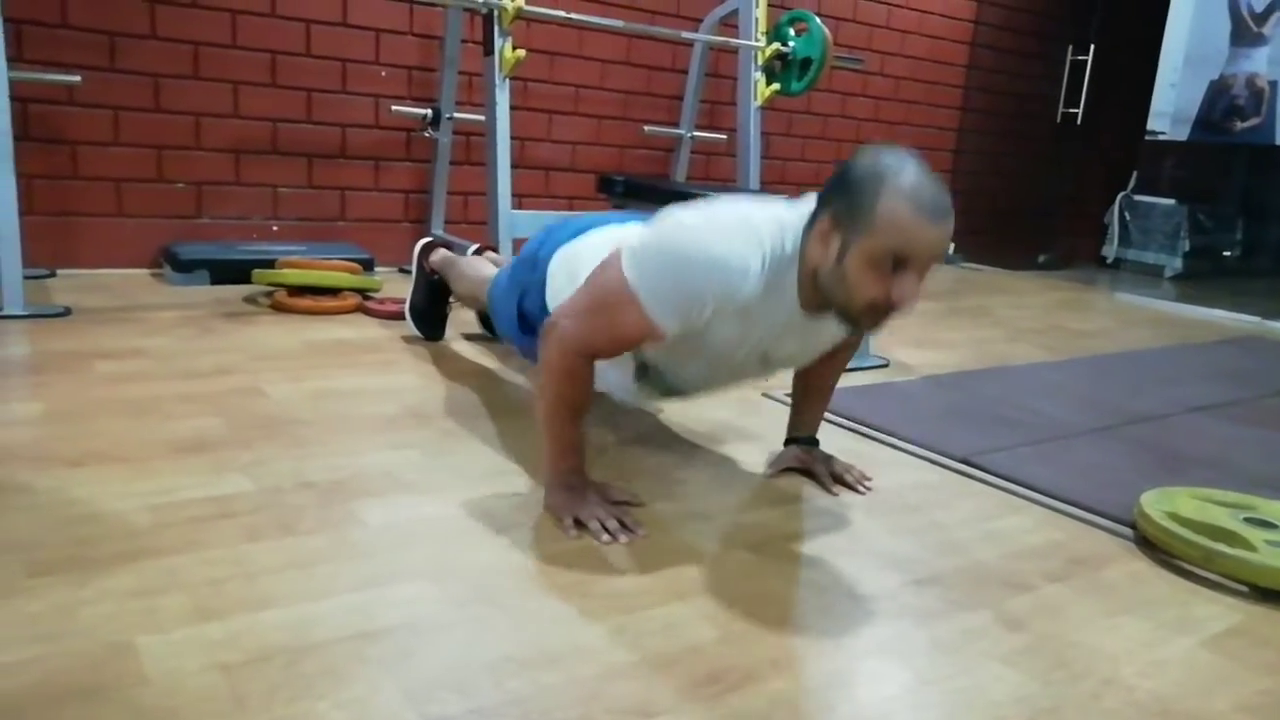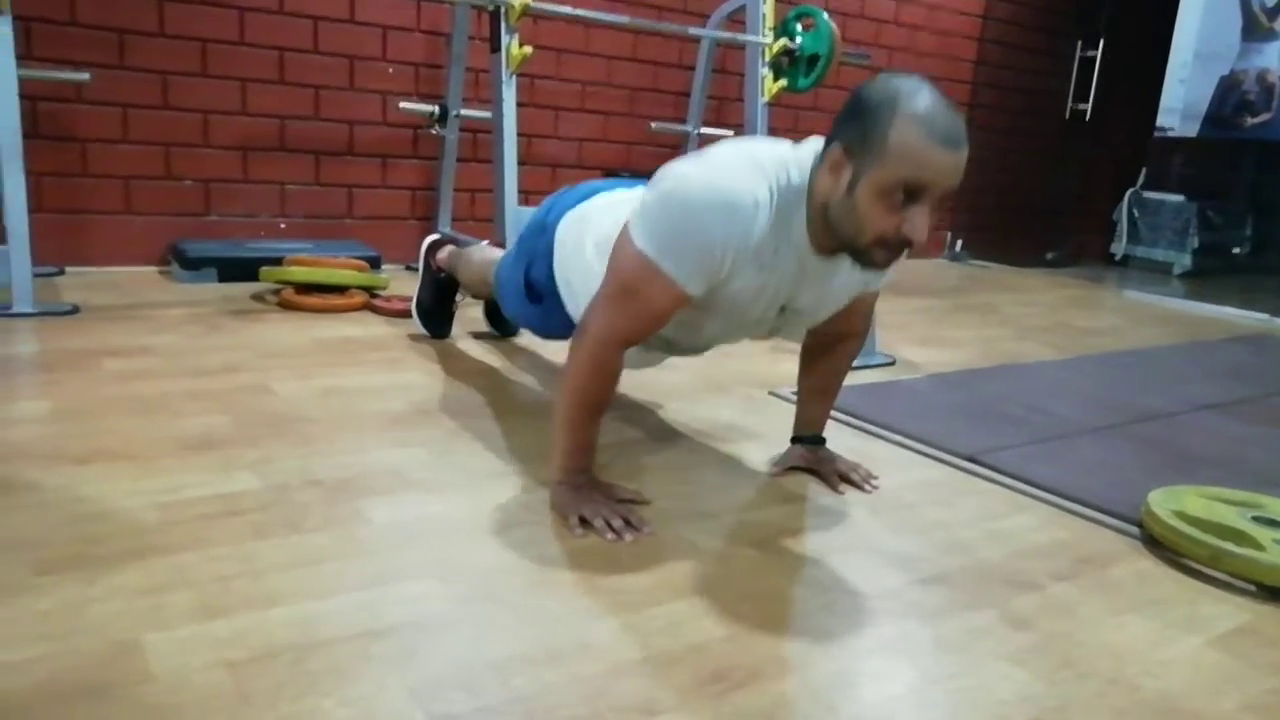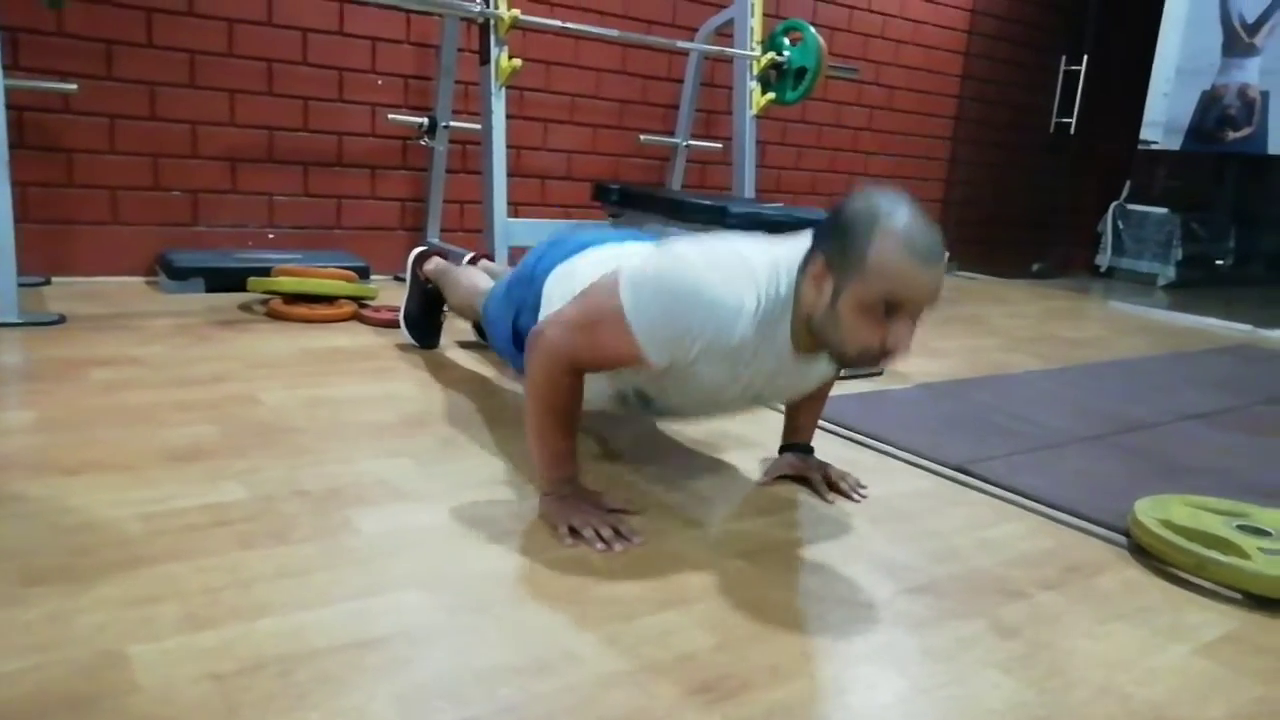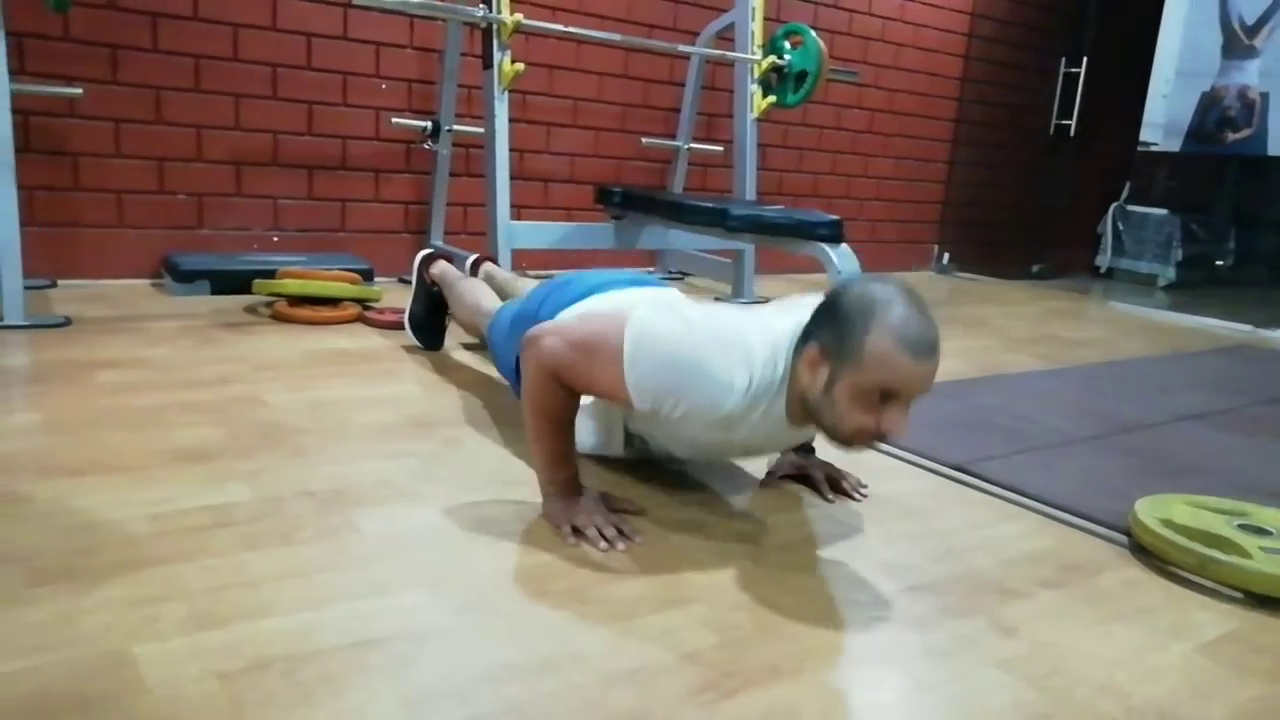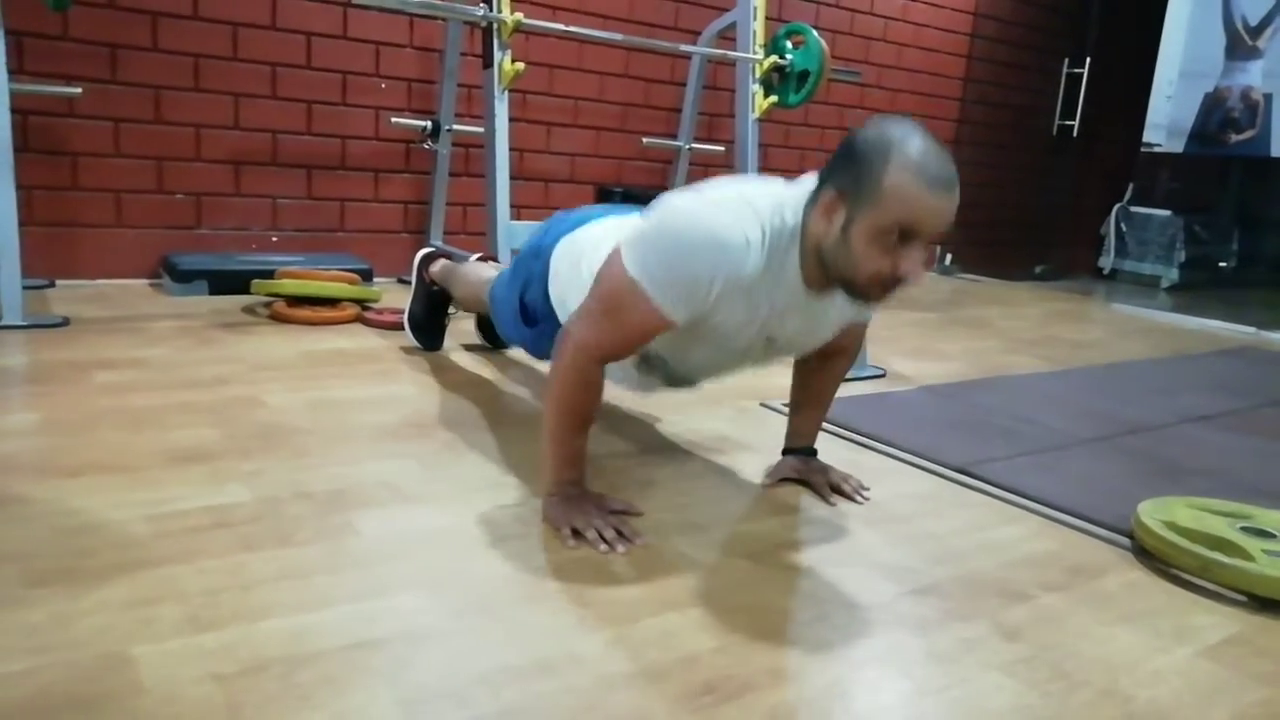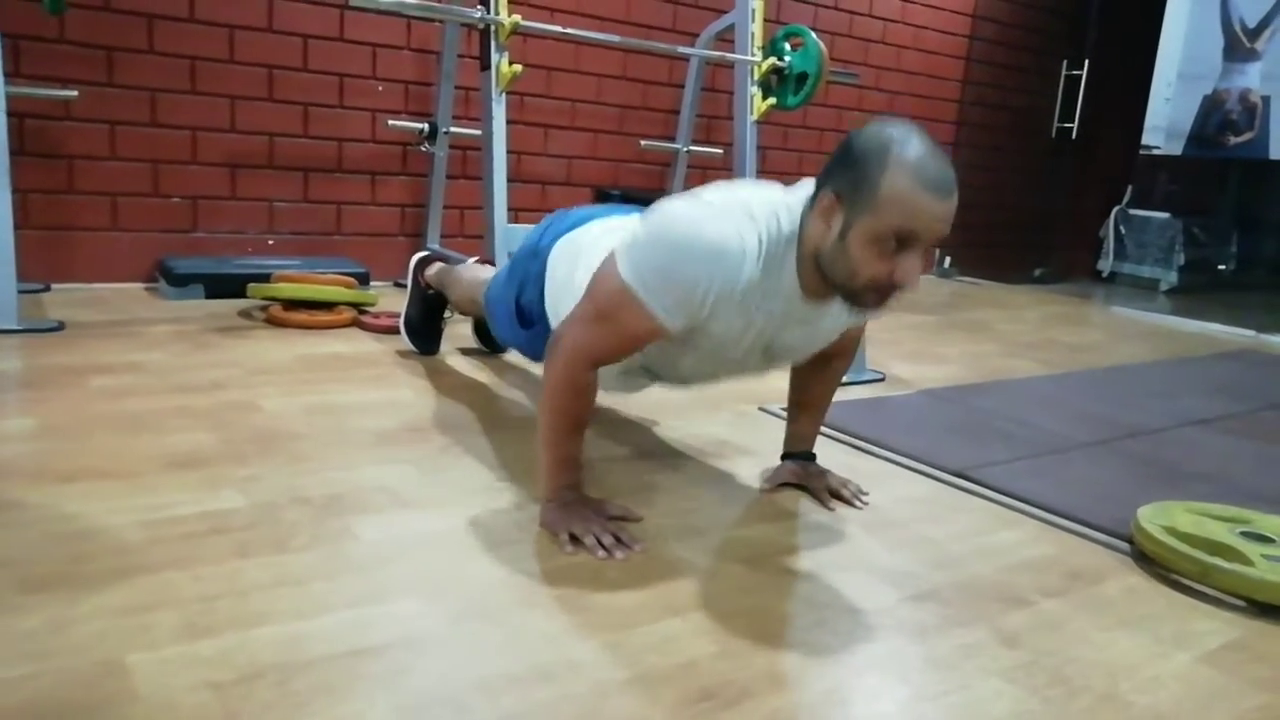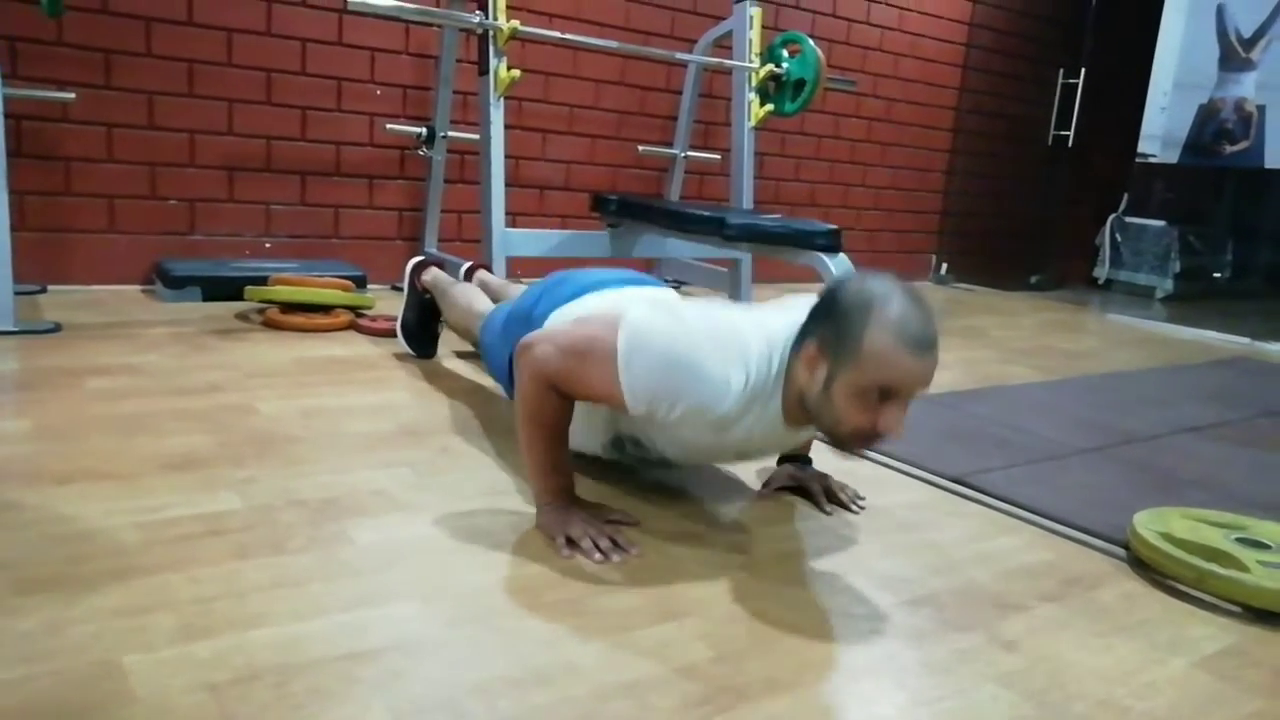
dt=0.3s
person 1, frame 1
left shoulder: (855, 270)
right shoulder: (720, 261)
left elbow: (833, 341)
right elbow: (566, 338)
left wrist: (802, 440)
right wrist: (564, 482)
left hip: (642, 252)
right hip: (568, 265)
right knee: (497, 297)
left ankle: (485, 258)
right ankle: (439, 261)
person 1, frame 2
left shoulder: (873, 226)
right shoulder: (724, 205)
left elbow: (837, 333)
right elbow: (602, 338)
left wrist: (808, 439)
right wrist: (572, 479)
left hip: (651, 238)
right hip: (574, 235)
right knee: (507, 286)
left ankle: (484, 251)
right ankle: (447, 259)
person 1, frame 3
left shoulder: (849, 303)
right shoulder: (715, 303)
right elbow: (553, 345)
left wrist: (797, 447)
right wrist: (558, 490)
left hip: (636, 267)
right hip: (563, 282)
right knee: (491, 306)
left ankle: (483, 264)
right ankle: (434, 269)
person 1, frame 4
left shoulder: (839, 346)
right shoulder: (718, 374)
right elbow: (543, 350)
left wrist: (800, 452)
right wrist: (562, 494)
left hip: (643, 302)
right hip: (568, 321)
right knee: (496, 323)
left ankle: (488, 272)
right ankle: (439, 273)
person 1, frame 5
left shoulder: (864, 257)
right shoulder: (716, 239)
left elbow: (834, 346)
right elbow: (580, 348)
left wrist: (801, 450)
right wrist: (562, 491)
left hip: (646, 254)
right hip: (569, 258)
right knee: (500, 301)
left ankle: (489, 268)
right ankle: (438, 271)
person 1, frame 6
left shoulder: (858, 264)
right shoulder: (715, 248)
left elbow: (833, 339)
right elbow: (573, 350)
left wrist: (801, 454)
right wrist: (561, 493)
left hip: (639, 248)
right hip: (566, 258)
right knee: (495, 320)
left ankle: (479, 264)
right ankle: (434, 276)
person 1, frame 7
left shoulder: (838, 353)
right shoulder: (712, 375)
right elbow: (537, 359)
left wrist: (795, 457)
right wrist: (555, 503)
left hip: (640, 301)
right hip: (563, 316)
right knee: (490, 327)
left ankle: (483, 278)
right ankle: (430, 280)
